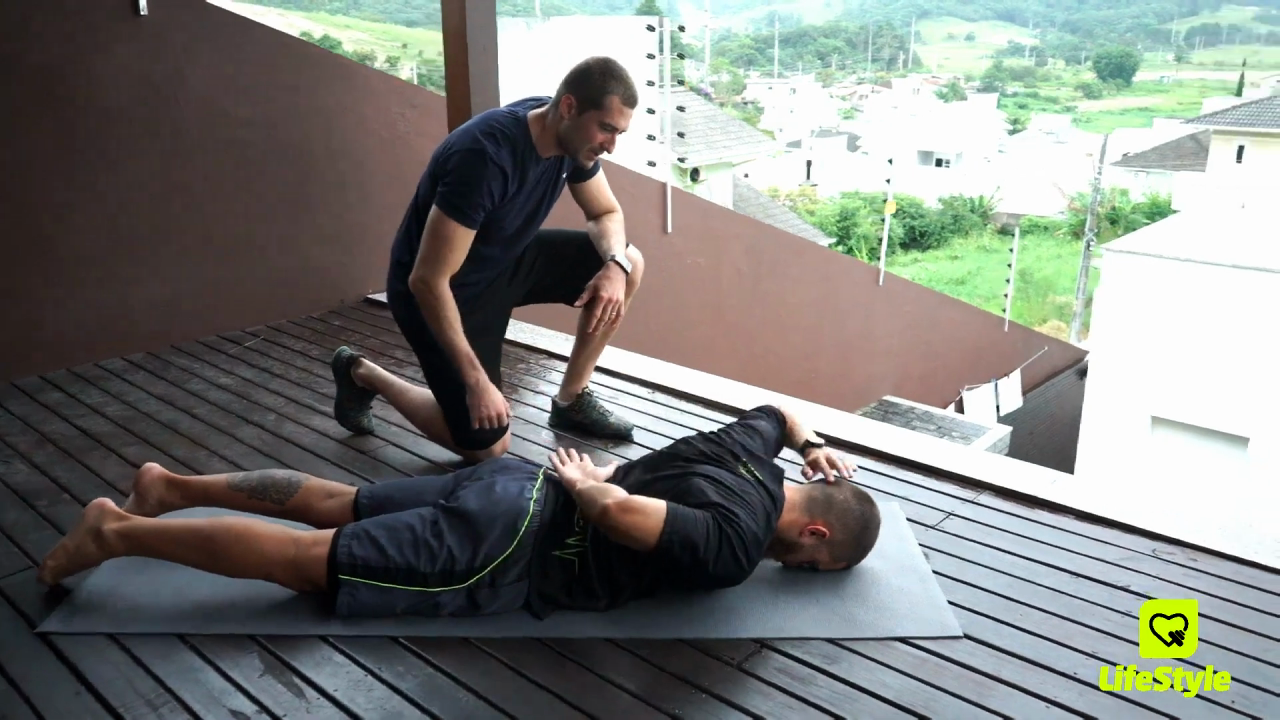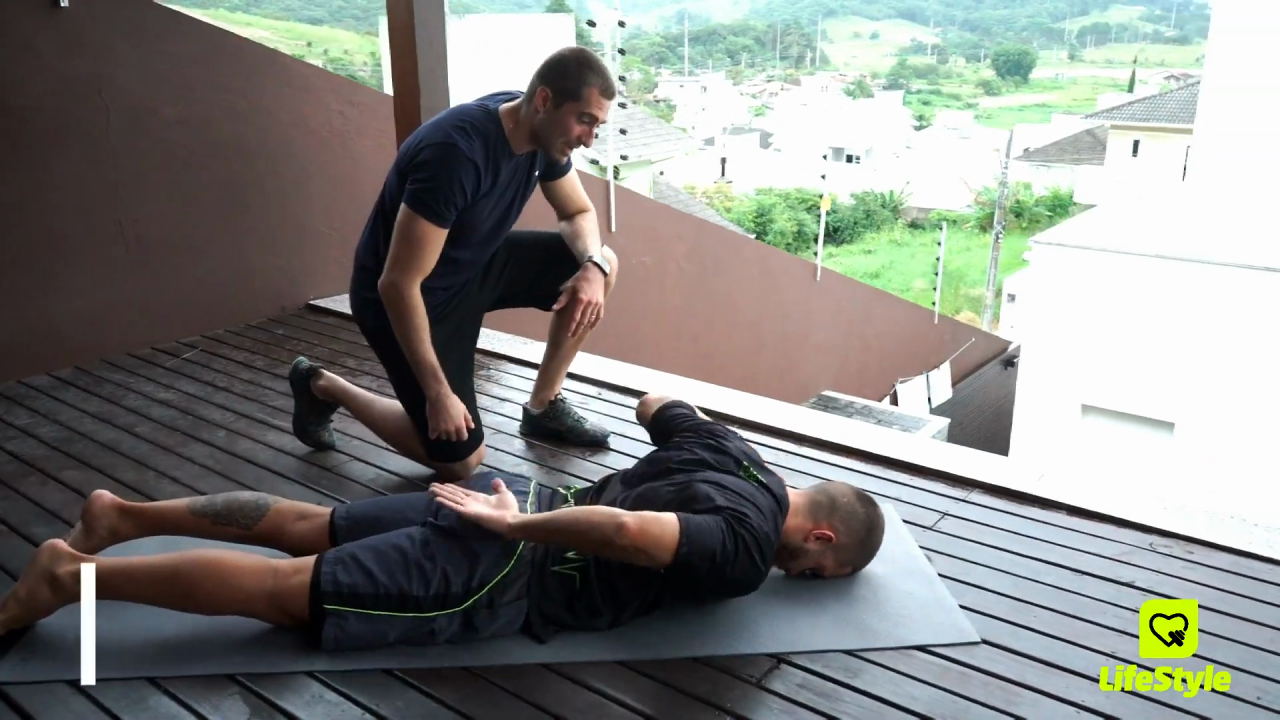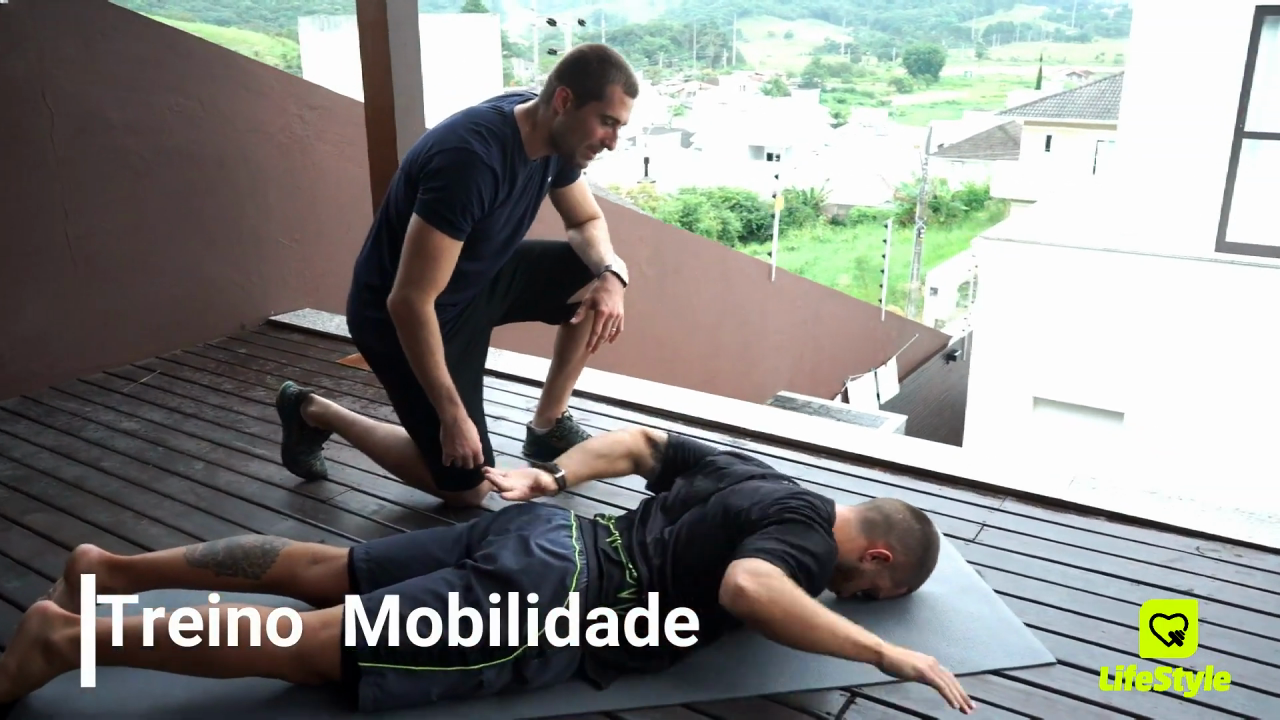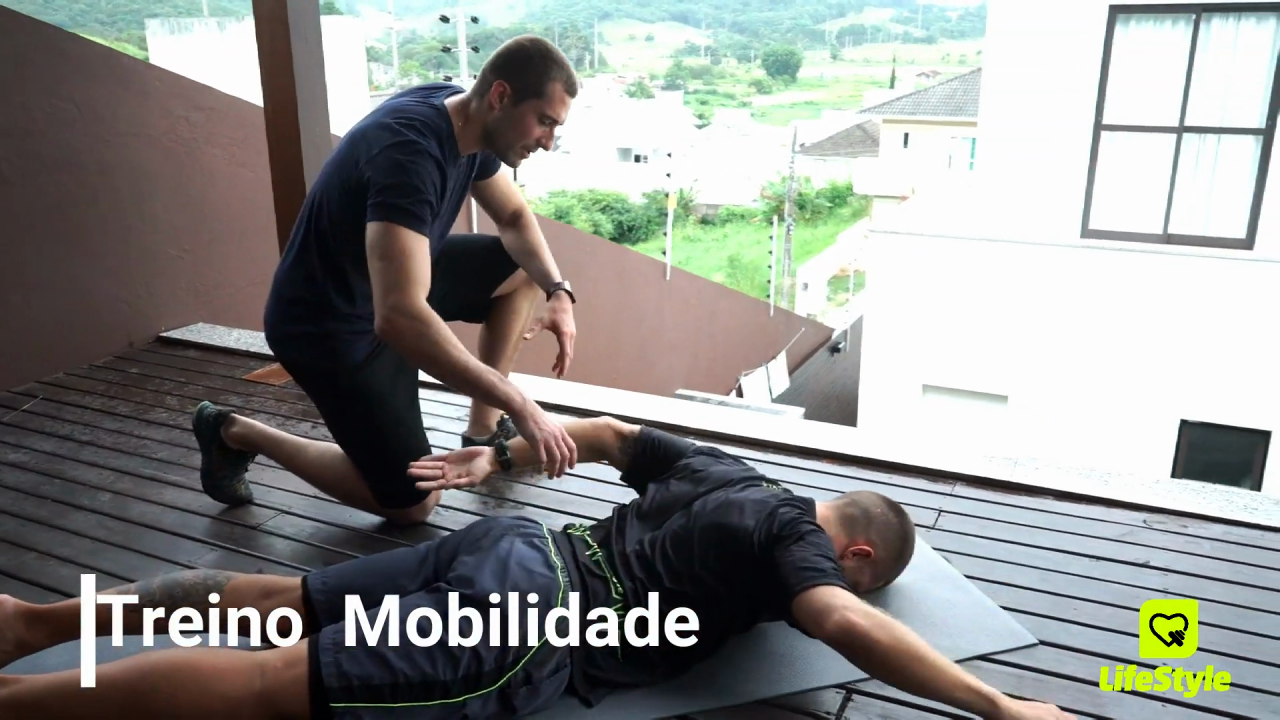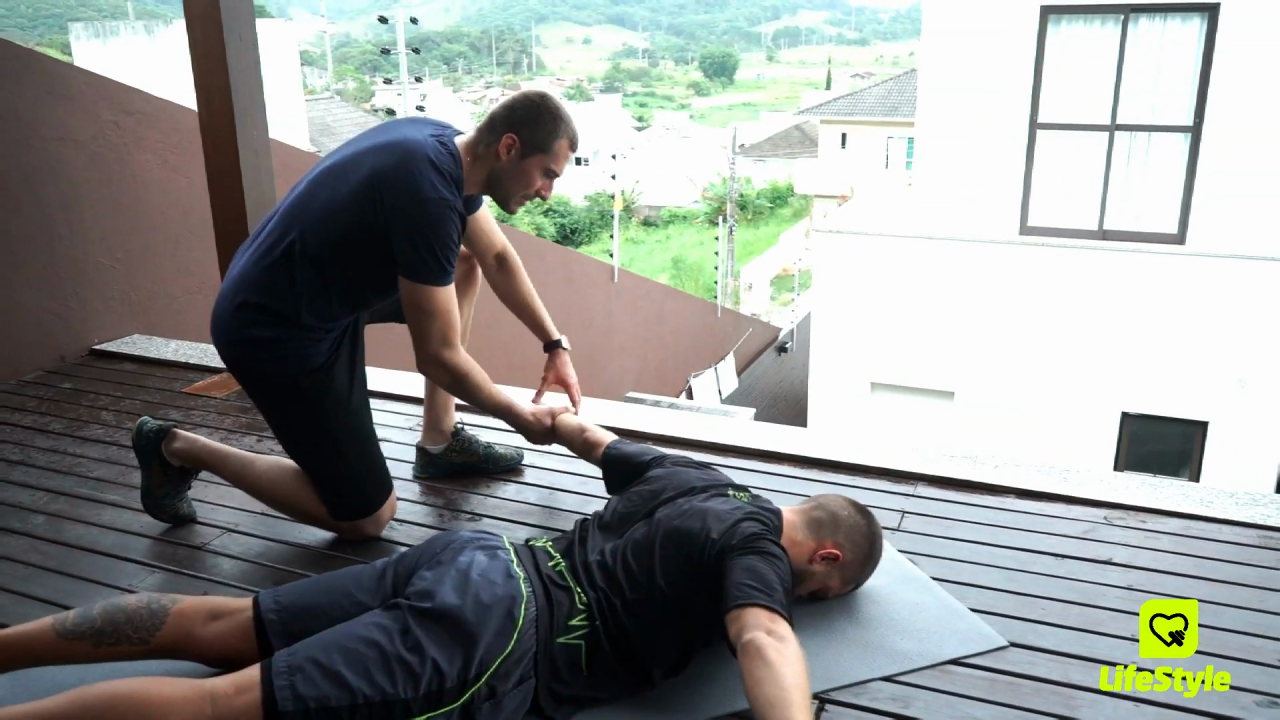
dt=1s
person 1, frame 1
left shoulder: (747, 454)
right shoulder: (737, 544)
left elbow: (771, 409)
right elbow: (617, 511)
left wrist: (813, 444)
right wrist: (583, 483)
left hip: (514, 490)
right hip: (504, 550)
left knee: (331, 502)
right knee: (304, 558)
left ankle: (170, 486)
right ankle: (119, 530)
person 1, frame 2
left shoulder: (729, 451)
right shoulder: (749, 547)
left elbow: (649, 400)
right elbow: (626, 533)
right wrist: (518, 529)
left hip: (507, 500)
right hip: (494, 572)
left knee: (305, 528)
right knee: (282, 591)
left ankle: (122, 511)
right ankle: (77, 573)
person 1, frame 3
left shoulder: (760, 475)
right shoulder: (810, 538)
left elbow: (637, 439)
right elbow: (741, 592)
left wrist: (549, 474)
left hip: (538, 541)
right hip: (543, 607)
left knee: (318, 574)
left ankle: (110, 569)
person 1, frame 4
left shoulder: (729, 471)
right shoulder: (798, 537)
left elbow: (610, 434)
right elbow: (852, 629)
left wrist: (488, 455)
left hip: (507, 543)
right hip: (529, 627)
left knee: (268, 602)
person 1, frame 5
left shoulder: (697, 477)
right shoulder: (760, 550)
left elbow: (590, 436)
right elbow: (764, 642)
left wrist: (557, 417)
left hip: (467, 563)
right hip: (485, 641)
left knee: (215, 626)
person 2, frame 1
left shoulder: (573, 136)
right shoulder: (485, 156)
left elbow: (607, 213)
right elbow: (427, 281)
left wrist: (614, 264)
right wrist: (476, 381)
left hip: (506, 260)
right hip: (445, 291)
left knee: (628, 265)
right knee: (487, 446)
left ankle: (571, 400)
right ankle: (363, 375)
person 2, frame 2
left shoulder: (544, 132)
right shoulder: (455, 152)
left elbow: (579, 213)
right elbow: (397, 283)
left wrist: (591, 266)
right wrist: (438, 393)
left hip: (473, 264)
right hip: (406, 297)
left knee: (602, 264)
right knee: (460, 459)
left ankle: (544, 407)
right ankle: (324, 387)
person 2, frame 3
left shoulder: (551, 133)
right shoulder: (470, 158)
left elbow: (587, 222)
right elbow: (408, 301)
left wrist: (611, 275)
right wrist: (452, 416)
right hip: (400, 316)
left knee: (605, 276)
right knee: (469, 485)
left ankle: (548, 427)
right ankle: (314, 413)
person 2, frame 4
left shoulder: (468, 123)
right shoulder: (408, 154)
left elbow: (514, 217)
right elbow: (401, 318)
left wrist: (558, 289)
right wrist: (520, 408)
right hip: (328, 325)
left knee: (520, 267)
right knee: (413, 502)
left ankle: (484, 433)
right ankle: (236, 435)
person 2, frame 5
left shoulder: (445, 145)
right shoulder: (428, 199)
left elbow: (495, 257)
right elbow: (439, 359)
left wrist: (554, 345)
right wrist: (523, 418)
right hip: (273, 331)
left knee: (464, 263)
right knee: (367, 516)
left ankle: (439, 443)
right ankle: (179, 450)
